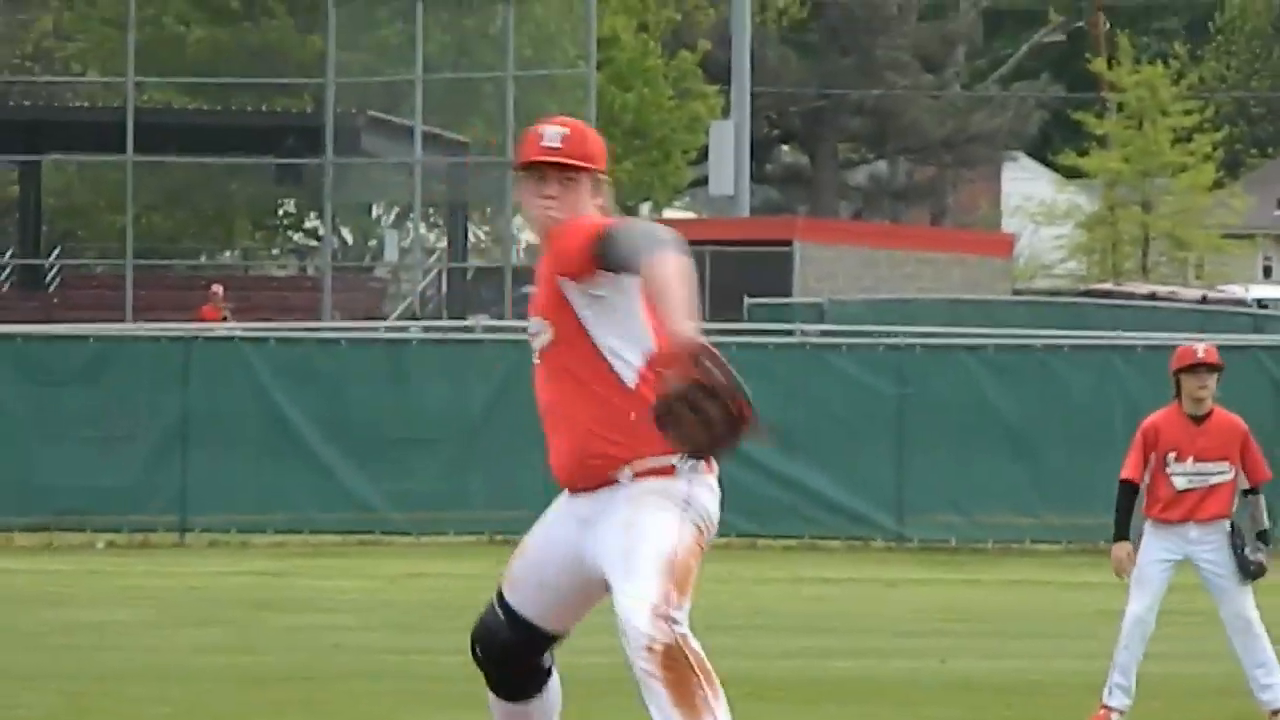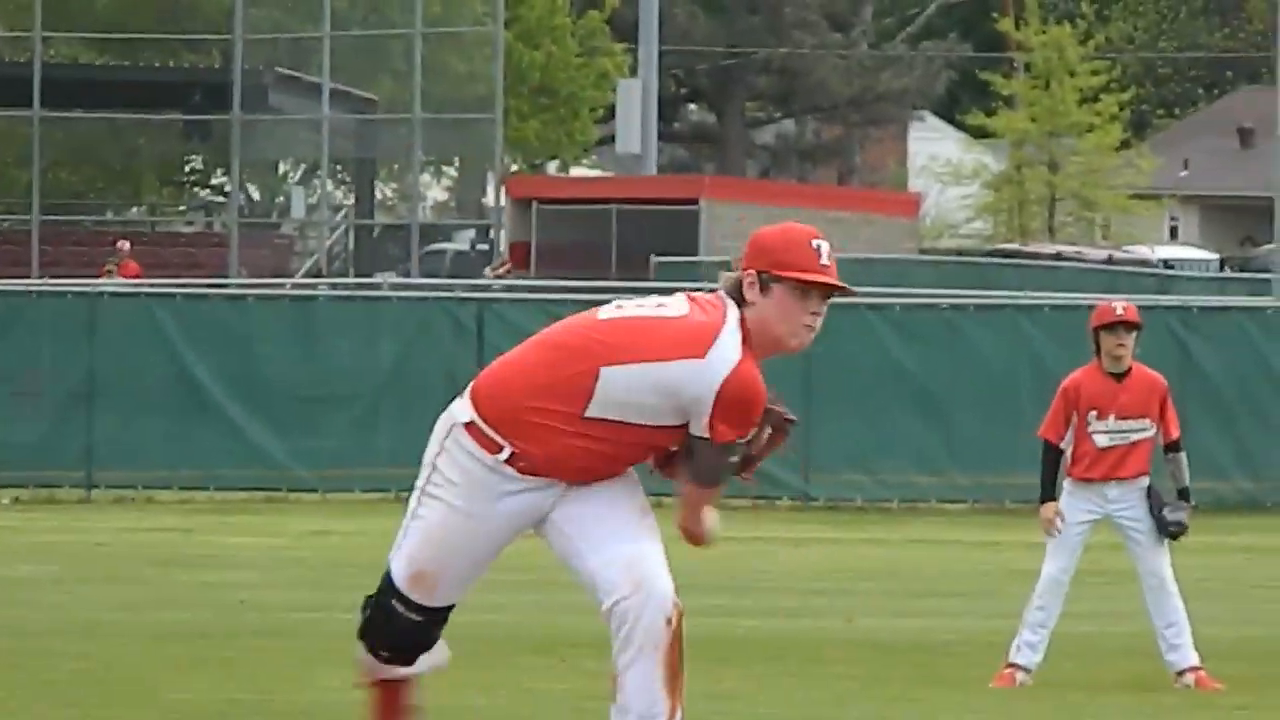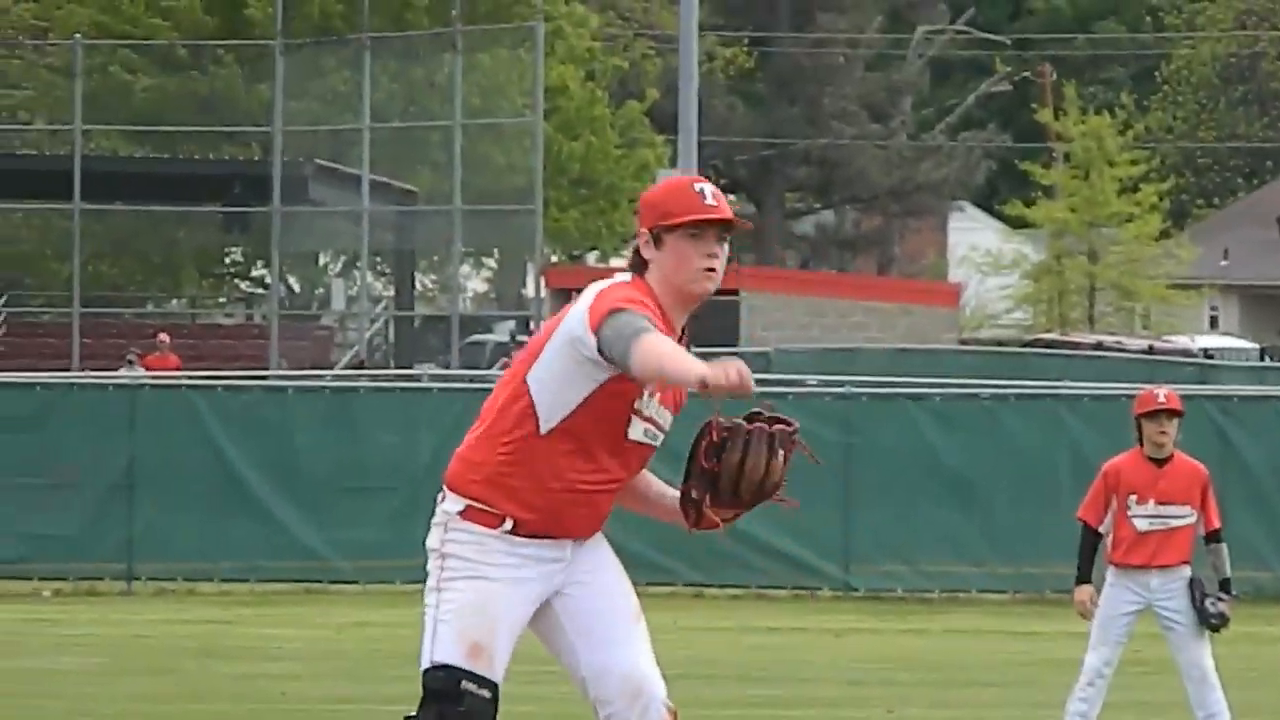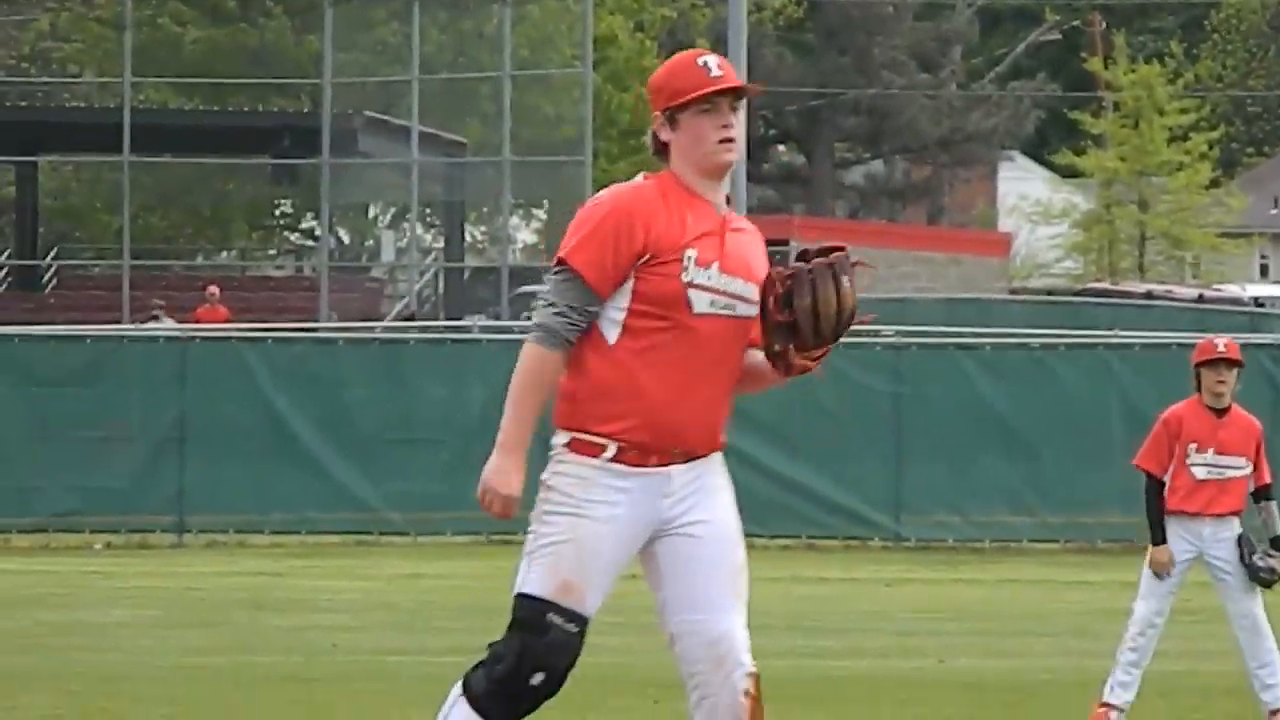
dt=0.5s
person 1, frame 1
left shoulder: (575, 238)
right shoulder: (554, 270)
left elbow: (651, 242)
left wrist: (680, 337)
left hip: (658, 495)
right hip: (584, 505)
left knee: (652, 627)
right knee: (502, 644)
person 1, frame 2
left shoulder: (702, 319)
right shoulder: (737, 380)
right elbow: (705, 474)
right wrist: (691, 517)
right hip: (490, 455)
left knee: (649, 604)
right knee: (405, 625)
right ankle: (389, 667)
person 1, frame 3
left shoulder: (675, 351)
right shoulder: (615, 302)
right elbow: (640, 352)
left wrist: (685, 509)
right wrist: (704, 374)
left hip: (578, 547)
right hip: (487, 538)
person 1, frame 4
left shoulder: (749, 242)
right shoulder: (626, 209)
right elbow: (552, 328)
right wrist: (509, 451)
left hip: (698, 479)
right hip: (601, 473)
left knee: (724, 665)
right knee: (533, 658)
person 2, frame 1
left shoulder: (1234, 428)
right shoulder: (1154, 427)
right elbow: (1130, 482)
right wrist: (1121, 538)
left hip: (1214, 535)
right hip: (1161, 535)
left knee: (1245, 618)
right knee: (1137, 618)
person 2, frame 2
left shoulder: (1154, 384)
right shoulder: (1075, 385)
left elbow: (1172, 443)
right elbow: (1053, 442)
left wrist: (1183, 496)
right wrist: (1047, 498)
left hip: (1134, 492)
right hip: (1081, 492)
left knee: (1160, 578)
right knee: (1053, 577)
left ankle: (1187, 666)
right ankle: (1019, 663)
person 2, frame 3
left shoulder: (1196, 473)
right shoulder: (1115, 471)
left elbow: (1213, 532)
right elbow: (1092, 527)
left wrist: (1224, 587)
right wrist: (1083, 581)
left hip: (1176, 581)
right hip: (1124, 580)
left knee: (1200, 668)
right knee: (1097, 666)
person 2, frame 4
right shoulder: (1175, 418)
right elbow: (1152, 481)
right wrist: (1157, 541)
left hip: (1226, 532)
right hip: (1176, 529)
right knee: (1146, 618)
